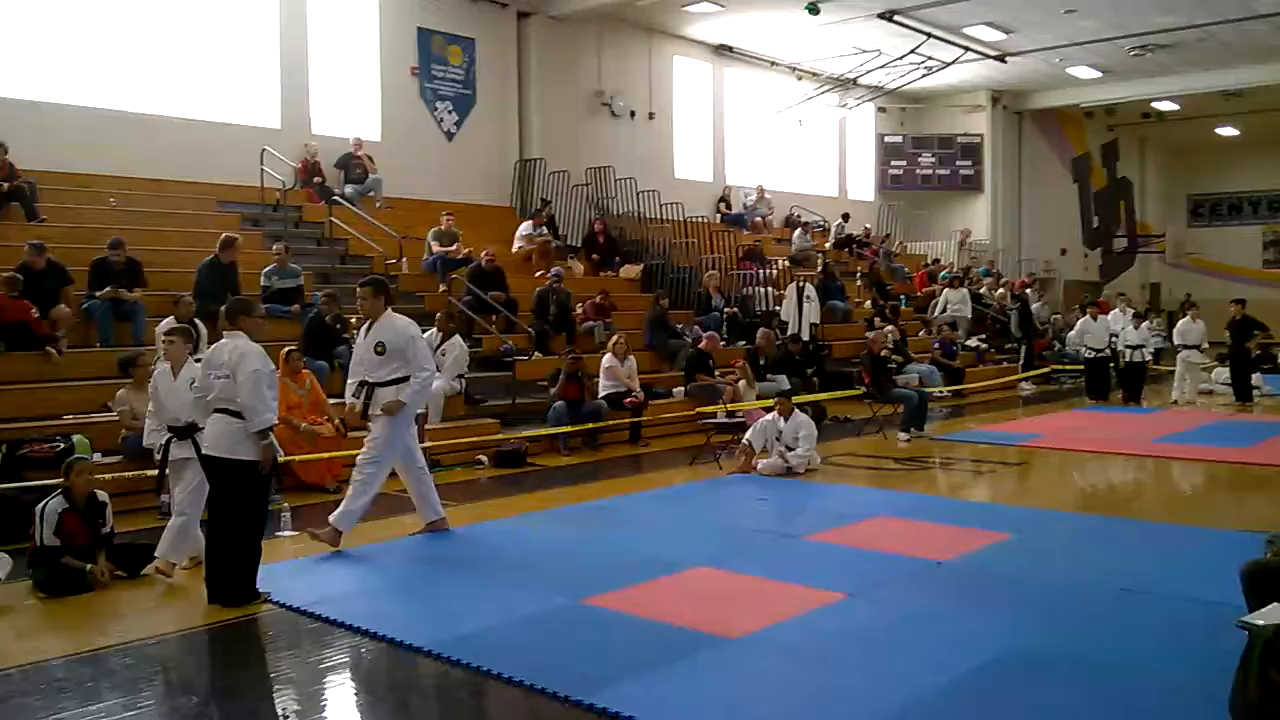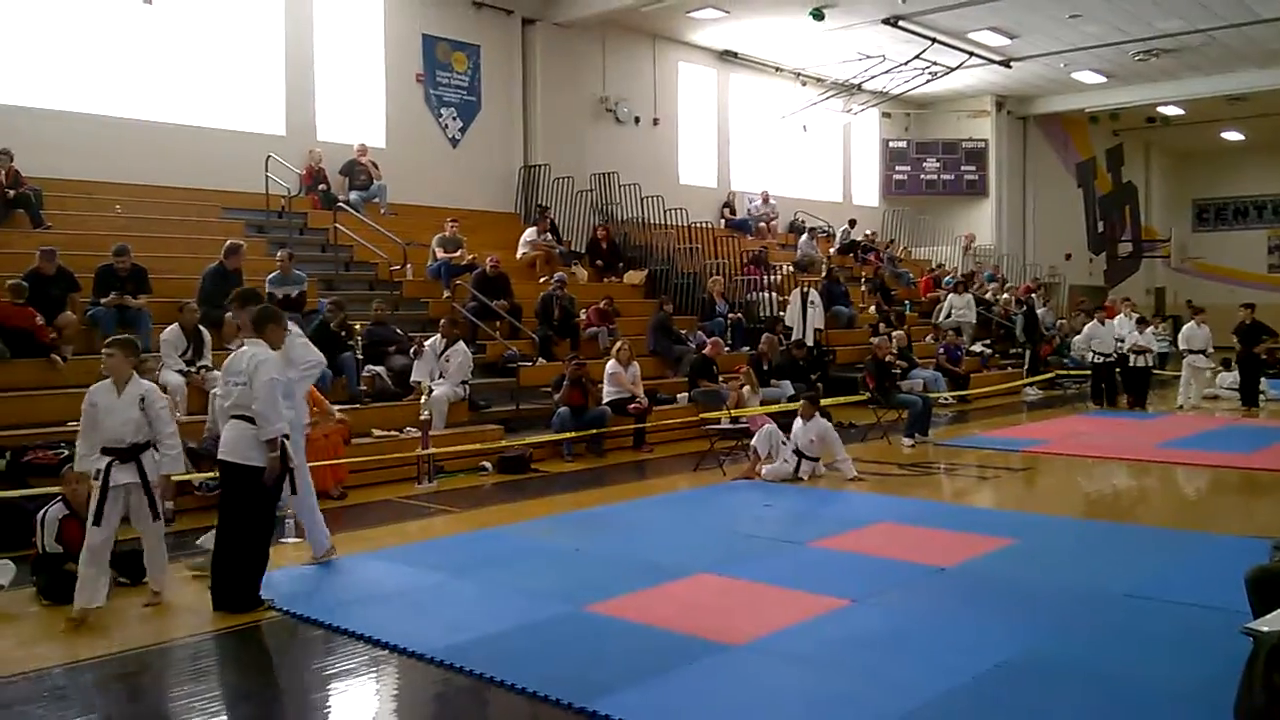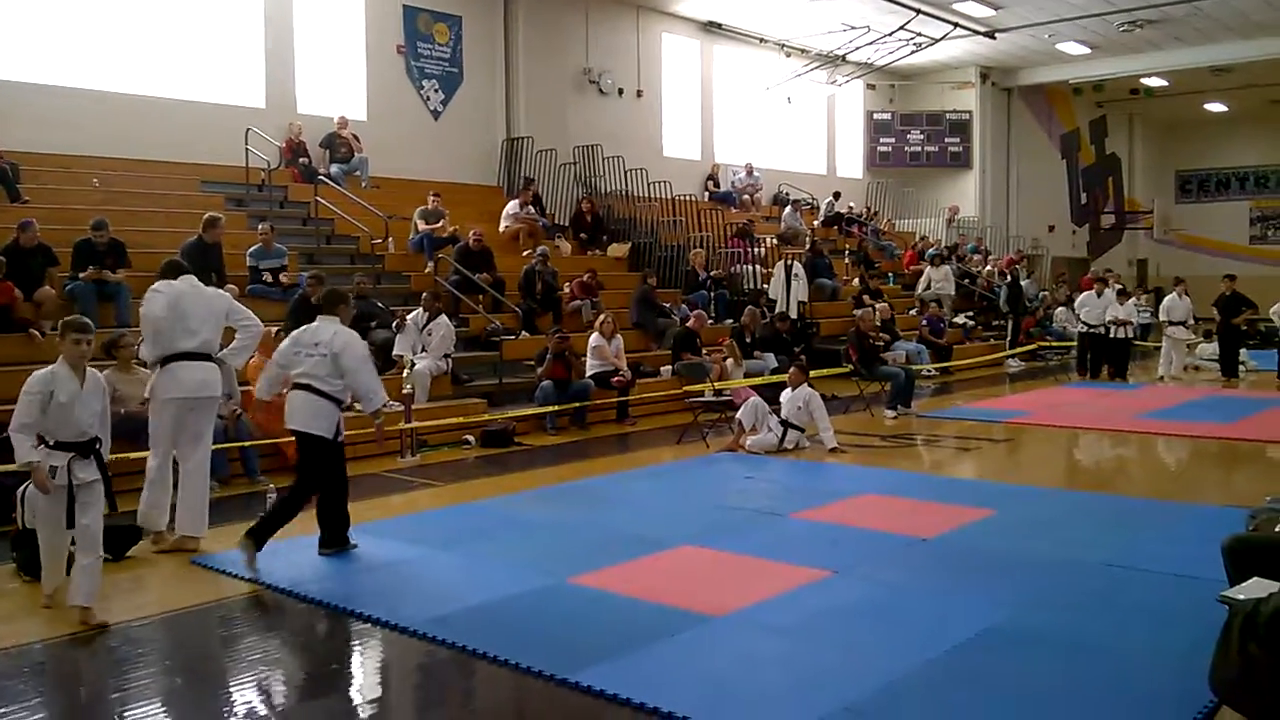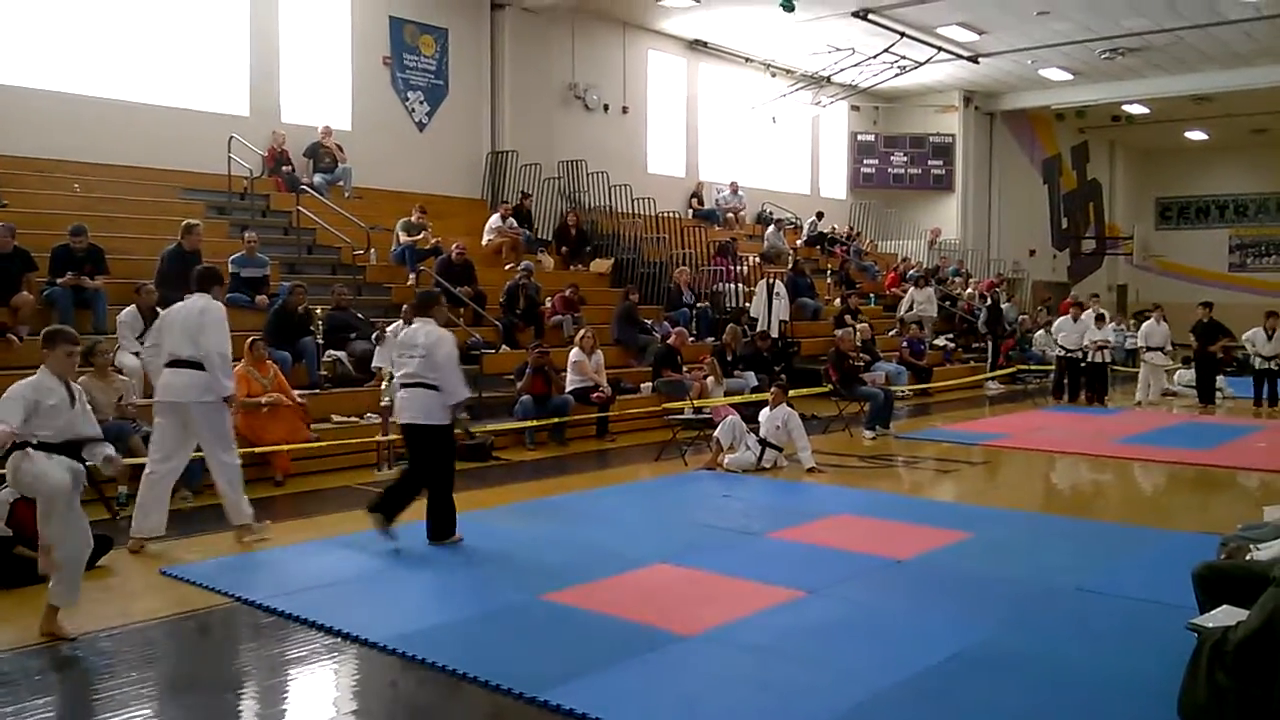
dt=0.7s
person 1, frame 1
left shoulder: (202, 375)
right shoulder: (158, 376)
right elbow: (153, 414)
right wrist: (156, 445)
left hip: (197, 445)
right hip: (172, 444)
left knee: (185, 505)
right knee: (181, 504)
left ankle: (168, 558)
right ankle: (195, 551)
person 1, frame 2
left shoulder: (148, 392)
right shoulder: (96, 393)
left elbow: (167, 434)
right elbow: (87, 435)
left wrist: (166, 474)
right wrist: (87, 471)
left hip: (141, 469)
right hip: (107, 470)
left knee: (151, 533)
right knee: (96, 540)
left ankle: (157, 586)
right ankle: (85, 604)
person 1, frame 3
left shoulder: (97, 380)
right shoulder: (43, 380)
right elbow: (21, 427)
left wrist: (100, 457)
right wrist: (33, 465)
left hip: (90, 464)
right hip: (55, 463)
left knee: (91, 535)
right knee: (53, 533)
left ankle: (84, 605)
right ankle: (50, 585)
person 1, frame 4
left shoulder: (77, 394)
right shoulder: (26, 389)
left elbow: (90, 436)
left wrist: (107, 457)
left hip: (64, 470)
right hip: (32, 463)
left knee: (77, 543)
right knee: (58, 481)
left ankle: (50, 619)
right ankle: (47, 545)
person 2, frame 1
left shoulder: (213, 353)
right shoulder: (250, 352)
left elbow: (202, 398)
right elbow: (254, 402)
right wrist: (266, 443)
left hip: (217, 441)
right hip: (245, 442)
left knee: (221, 517)
right knee: (246, 520)
left ankle: (219, 589)
right ankle: (238, 591)
person 2, frame 2
left shoulder: (234, 358)
right shoulder: (268, 360)
left elbow: (223, 405)
right elbow: (268, 410)
right wrist: (274, 453)
left hip: (232, 447)
right hip: (257, 449)
left knee: (231, 523)
right knee: (255, 527)
left ankle: (224, 595)
right ankle: (242, 598)
person 2, frame 3
left shoulder: (299, 334)
right shoulder: (347, 338)
left elbow: (274, 369)
right elbow: (364, 380)
left wrist: (261, 402)
right wrist: (379, 415)
left hip: (299, 408)
right hip: (322, 413)
left knee: (333, 475)
right knee: (307, 484)
left ankle: (335, 538)
right ankle: (257, 536)
person 2, frame 4
left shoulder: (403, 335)
right shoulder: (441, 336)
right elbow: (450, 378)
right wrist: (458, 412)
left hip: (406, 403)
right hip: (432, 406)
left knee: (419, 467)
right knee: (441, 472)
left ankle: (382, 509)
right ankle: (441, 531)
person 3, frame 1
left shoulder: (404, 328)
right shoulder: (366, 330)
left elbow: (427, 369)
right elbow: (357, 370)
left wrist: (402, 400)
right wrist: (352, 400)
left hip: (394, 404)
right hip: (376, 403)
left knee: (370, 463)
right knee: (410, 463)
left ankle: (336, 529)
right ankle: (436, 518)
person 3, frame 2
left shoulder: (283, 331)
right shoulder: (255, 335)
left elbow: (315, 361)
left wrist: (289, 394)
left hip: (281, 417)
right hip: (258, 418)
left knee: (294, 486)
right knee: (241, 485)
left ankle: (322, 546)
right ankle: (219, 553)
person 3, frame 3
left shoulder: (163, 289)
right shoulder: (218, 296)
left elbow: (154, 318)
right elbow: (254, 327)
left wrist: (152, 355)
right wrist: (226, 358)
left hip: (174, 376)
right hip: (208, 377)
left knee: (160, 455)
right knee: (197, 458)
left ankle: (156, 527)
right ankle: (189, 533)
person 3, frame 4
left shoulder: (170, 312)
right shoulder: (213, 309)
left elbow: (151, 353)
right elbow: (216, 353)
right wrist: (226, 390)
left hip: (168, 386)
right hip: (200, 387)
left knee: (161, 461)
right knee: (223, 457)
left ankle: (141, 533)
right ankle: (242, 522)
